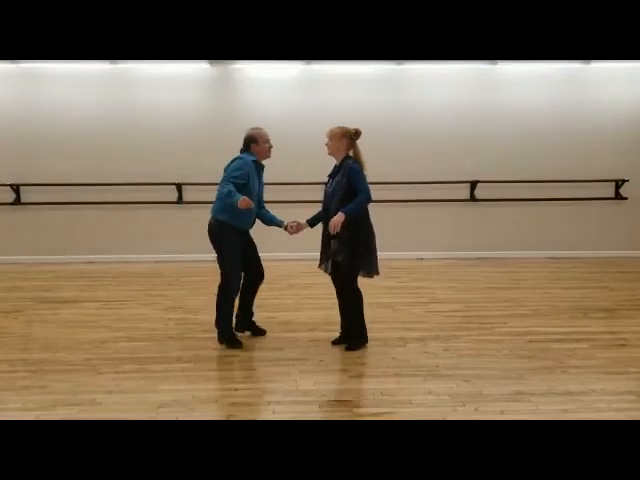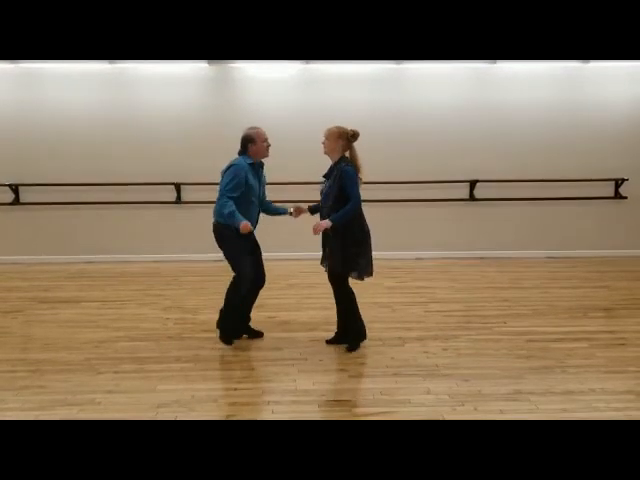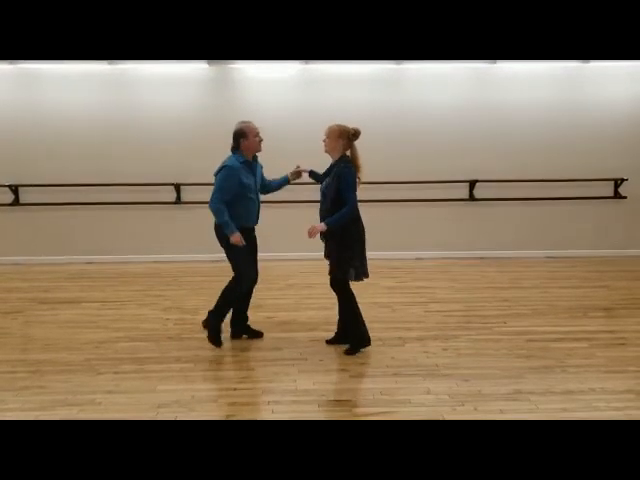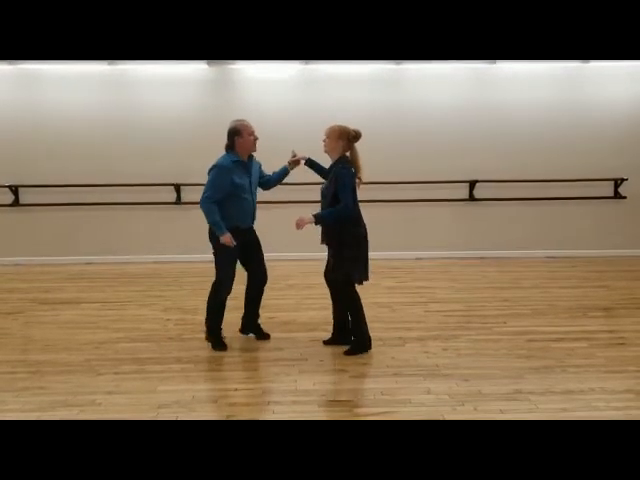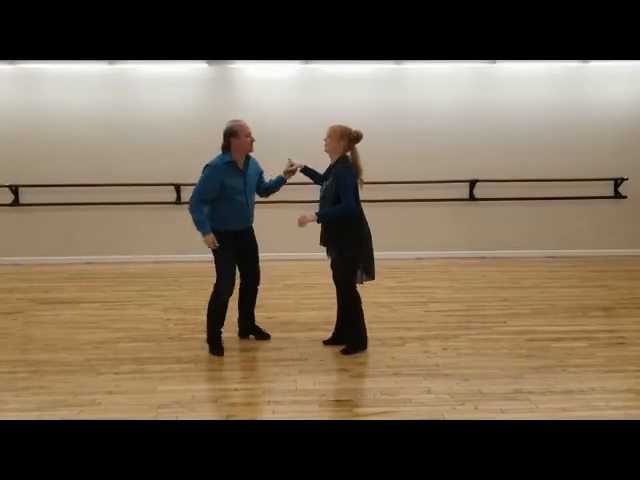
dt=0.3s
person 1, frame 1
left shoulder: (352, 168)
right shoulder: (337, 170)
left elbow: (366, 197)
right elbow: (329, 207)
left wrist: (343, 214)
right wrist: (307, 224)
left hip: (355, 235)
right hip: (340, 236)
left knee: (349, 283)
right knee: (339, 280)
left ankle: (359, 335)
right ankle: (348, 332)
person 1, frame 2
left shoulder: (346, 170)
right shoulder: (335, 169)
left elbow: (355, 203)
left wrist: (329, 221)
right wrist: (310, 210)
left hip: (350, 236)
right hip: (338, 236)
left knee: (340, 281)
right knee: (336, 279)
left ankle: (357, 332)
right ankle: (345, 331)
person 1, frame 3
left shoulder: (345, 170)
right shoulder: (337, 167)
left elbow: (350, 207)
left wrist: (325, 225)
right wrist: (309, 173)
left hip: (347, 236)
right hip: (338, 235)
left knee: (340, 283)
right knee: (337, 281)
left ankle: (361, 337)
right ankle: (345, 332)
person 1, frame 4
left shoulder: (344, 171)
right shoulder: (337, 167)
left elbow: (346, 207)
left wrist: (313, 218)
right wrist: (306, 161)
left hip: (349, 236)
right hip: (339, 236)
left knee: (345, 285)
right knee: (332, 279)
left ankle: (362, 340)
right ankle: (342, 332)
person 1, frame 5
left shoulder: (345, 171)
right shoulder: (336, 168)
left elbow: (348, 206)
left wrist: (316, 216)
right wrist: (303, 169)
left hip: (351, 237)
right hip: (342, 236)
left knee: (347, 284)
right knee: (341, 282)
left ankle: (358, 340)
right ankle: (342, 334)
person 2, frame 1
left shoulder: (258, 170)
right shoulder: (242, 164)
left elbow: (259, 209)
right elbow: (225, 186)
left wrist: (282, 224)
right wrist: (238, 199)
left hip: (240, 231)
right hip: (223, 229)
left knee: (256, 273)
right knee: (231, 280)
left ankle: (244, 321)
right ankle: (224, 332)
person 2, frame 2
left shoulder: (258, 170)
right shoulder: (239, 168)
left elbow: (262, 204)
right elbow: (224, 199)
left wrist: (287, 211)
right wrist: (239, 221)
left hip: (246, 232)
right hip: (228, 231)
left knee: (258, 278)
right knee: (245, 275)
left ankle: (239, 323)
right ankle: (226, 324)
person 2, frame 3
left shoulder: (254, 164)
right shoulder: (231, 167)
left elbow: (263, 187)
right elbow: (216, 202)
left wrist: (288, 178)
right wrist: (231, 231)
left hip: (247, 230)
right hip: (231, 232)
left knee: (249, 279)
right knee: (243, 277)
left ankle: (239, 325)
right ankle: (213, 324)
person 2, frame 4
left shoulder: (252, 163)
right shoulder: (223, 167)
left elbow: (265, 182)
right elbow: (207, 202)
left wrist: (287, 169)
right wrist: (221, 232)
left hip: (247, 231)
right hip: (226, 234)
left knee: (259, 275)
right knee: (224, 282)
left ankle: (250, 323)
right ankle: (213, 332)
person 2, frame 5
left shoulder: (252, 164)
right shoulder: (216, 168)
left elbow: (263, 190)
right elbow: (196, 202)
left wrist: (283, 178)
right wrist: (206, 231)
left hip: (245, 232)
right hip: (222, 235)
left knee: (251, 279)
right knee: (225, 284)
left ankle: (247, 325)
right ankle: (213, 335)
